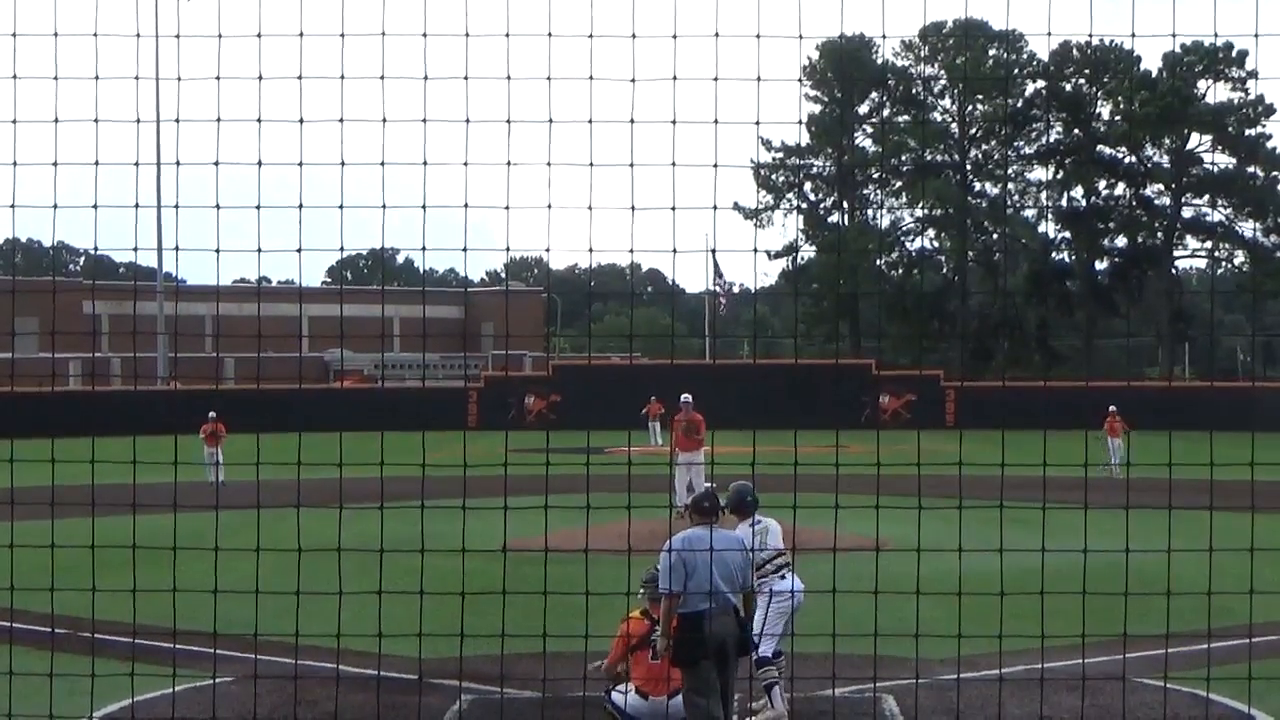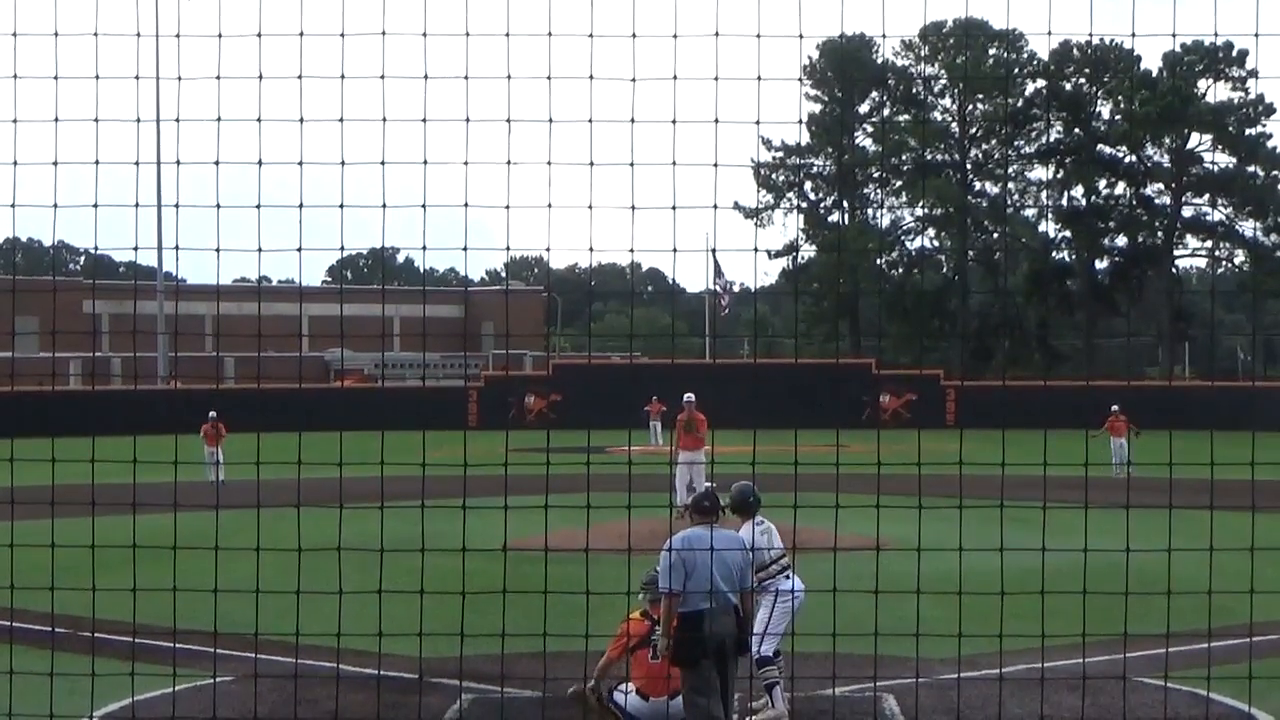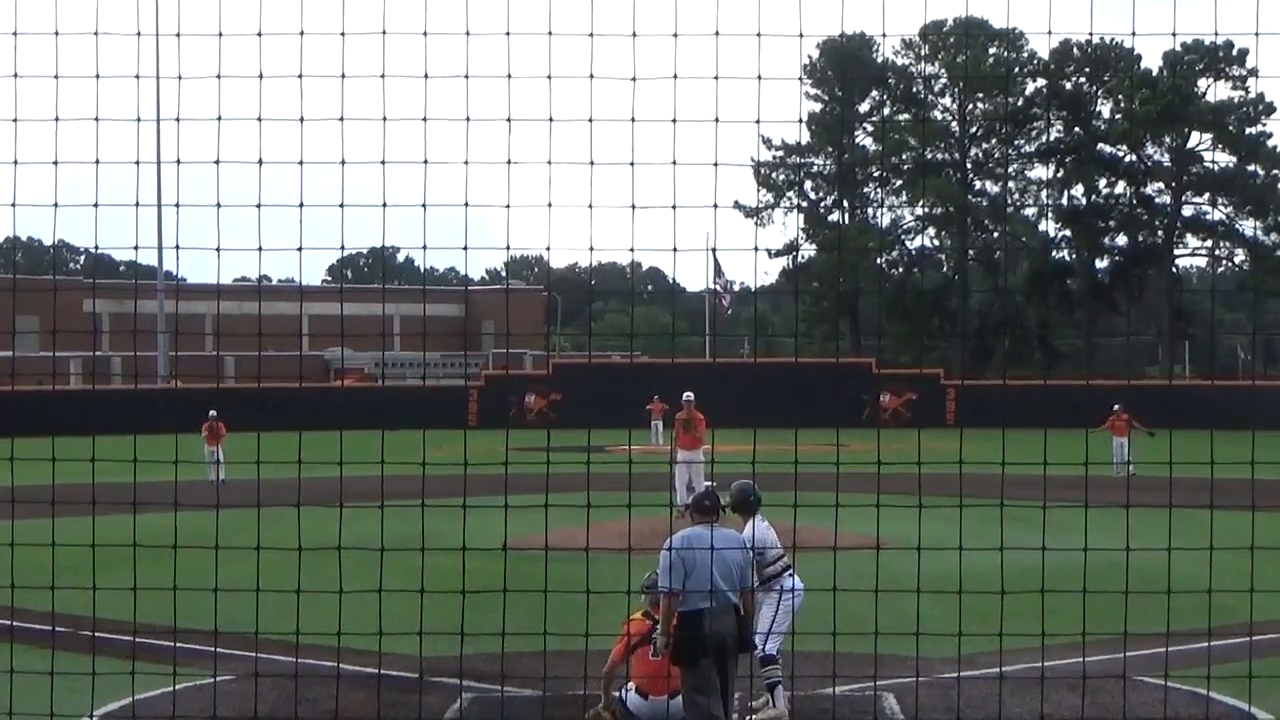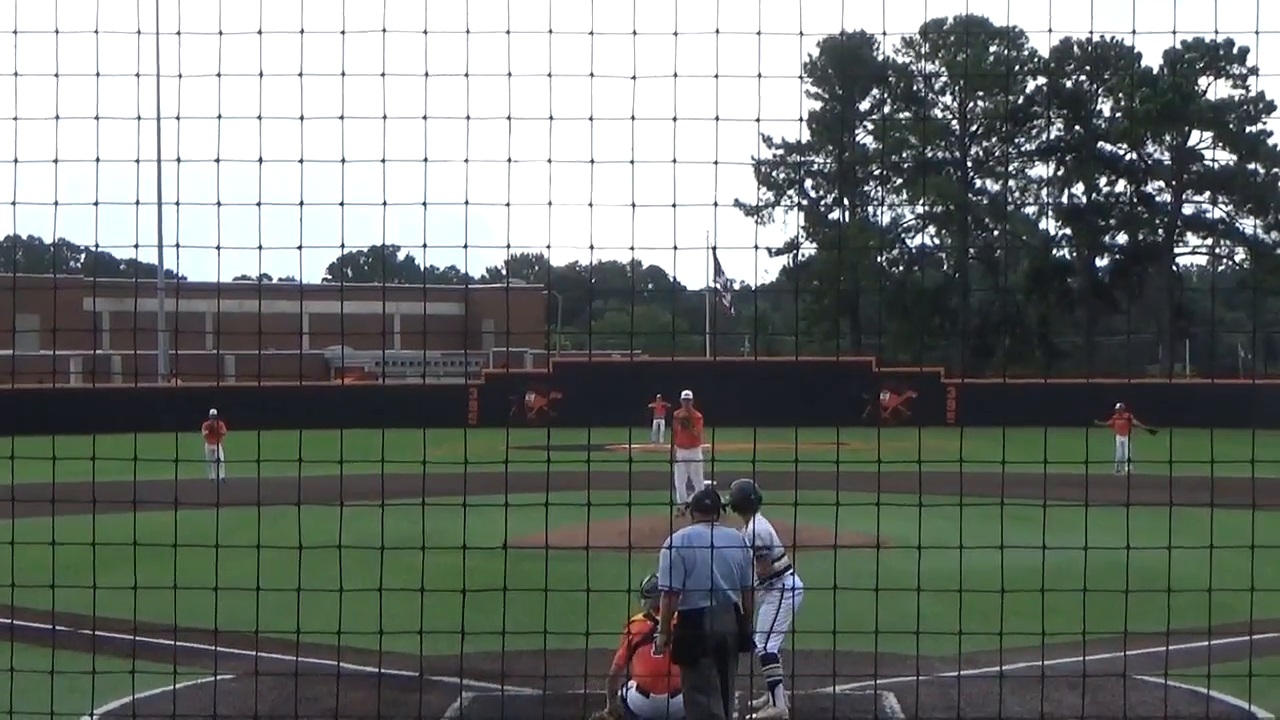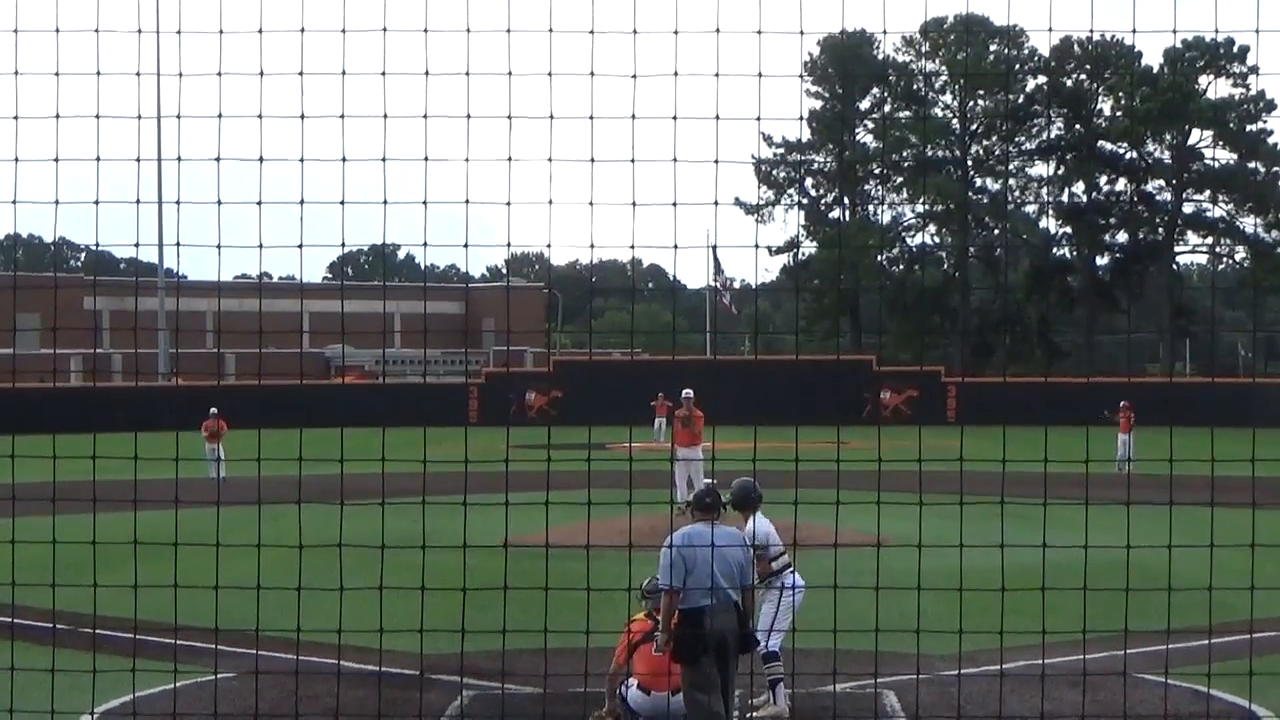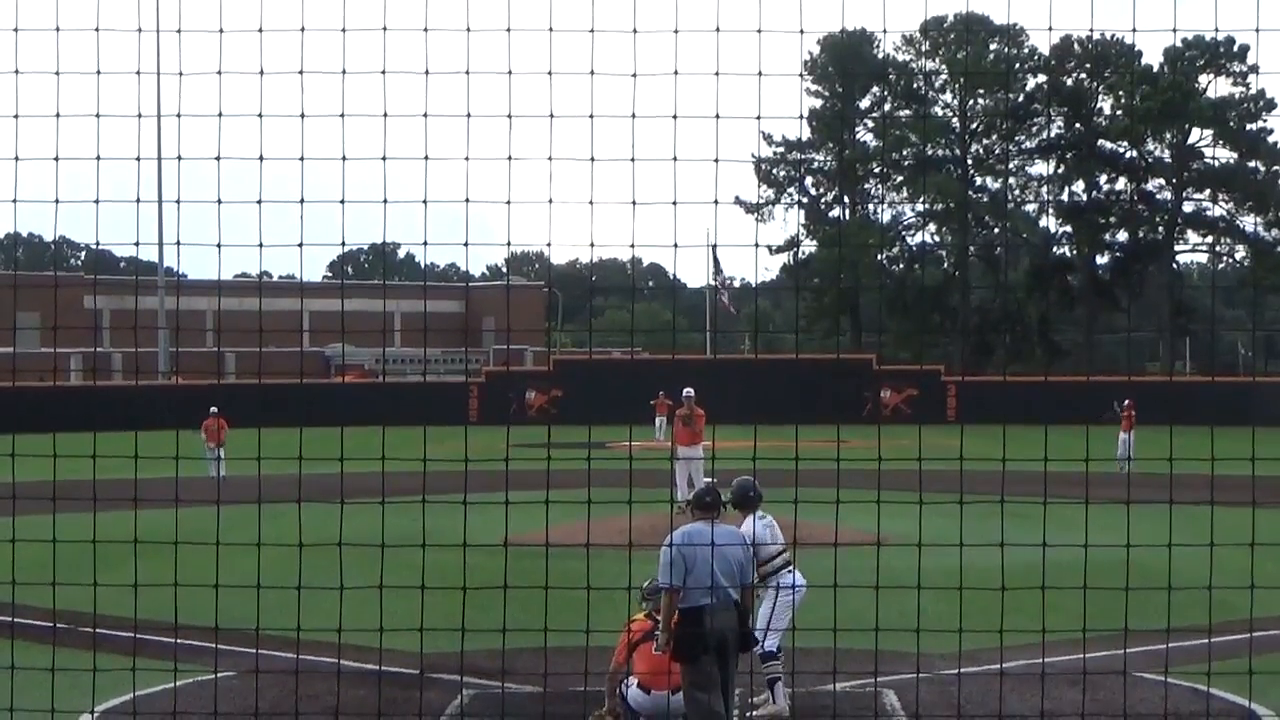
dt=0.2s
person 1, frame 1
left shoulder: (738, 537)
right shoulder: (771, 524)
right elbow: (784, 556)
left hip: (774, 593)
right hip: (793, 586)
left knee: (759, 650)
right knee: (771, 644)
right ankle: (776, 697)
person 1, frame 2
left shoulder: (744, 536)
right shoulder: (766, 525)
left hip: (777, 592)
right hip: (791, 587)
left knee: (759, 649)
right knee: (769, 644)
right ankle: (776, 697)
person 1, frame 3
left shoulder: (752, 532)
right shoulder: (759, 525)
left elbow: (756, 573)
left hip: (780, 591)
right hip: (778, 588)
left knee: (764, 648)
right knee: (766, 642)
right ankle: (776, 695)
person 1, frame 4
left shoulder: (756, 529)
right shoulder: (754, 525)
left elbow: (765, 570)
left hip: (781, 589)
right hip: (773, 588)
left knee: (765, 646)
right knee: (764, 641)
right ankle: (776, 694)
person 1, frame 5
left shoulder: (753, 529)
right shoulder: (760, 522)
left elbow: (763, 569)
left hip: (782, 588)
right hip: (783, 585)
left knee: (766, 644)
right knee: (767, 640)
right ankle: (777, 693)
person 1, frame 6
left shoulder: (746, 530)
right shoulder: (767, 519)
left hip: (780, 587)
right hip: (793, 581)
left knee: (763, 644)
right knee: (771, 638)
right ankle: (778, 692)
person 2, frame 1
left shoulder: (678, 543)
right shoulder: (737, 541)
left elbow: (671, 596)
right elbow: (748, 592)
left wrist: (664, 635)
right wrist: (746, 626)
left hip: (695, 626)
right hip: (730, 623)
left knee: (701, 696)
right knee: (724, 692)
person 2, frame 2
left shoulder: (678, 542)
right shoulder: (737, 541)
left elbow: (671, 596)
right elbow: (747, 592)
left wrist: (665, 635)
right wrist: (745, 629)
left hip: (695, 625)
right hip: (730, 623)
left knee: (701, 695)
right knee: (724, 692)
person 2, frame 3
left shoulder: (678, 542)
right shoulder: (738, 541)
left elbow: (670, 594)
right elbow: (748, 591)
left wrist: (664, 633)
right wrist: (747, 628)
left hip: (695, 624)
right hip: (730, 622)
left knee: (701, 694)
right knee: (724, 690)
person 2, frame 4
left shoulder: (679, 540)
right shoulder: (738, 539)
left elbow: (670, 593)
right elbow: (748, 590)
left wrist: (663, 631)
right wrist: (745, 626)
left hip: (695, 623)
right hip: (730, 621)
left knee: (701, 693)
right knee: (724, 690)
person 2, frame 5
left shoulder: (679, 539)
right shoulder: (738, 538)
left elbow: (671, 592)
right elbow: (748, 589)
left wrist: (664, 630)
right wrist: (745, 625)
left hip: (695, 622)
right hip: (731, 620)
left knee: (702, 692)
right knee: (724, 689)
person 2, frame 6
left shoulder: (679, 538)
right shoulder: (738, 537)
left elbow: (671, 591)
right elbow: (747, 587)
left wrist: (665, 630)
right wrist: (744, 623)
left hip: (695, 621)
right hip: (731, 619)
left knee: (702, 691)
right knee: (724, 688)
